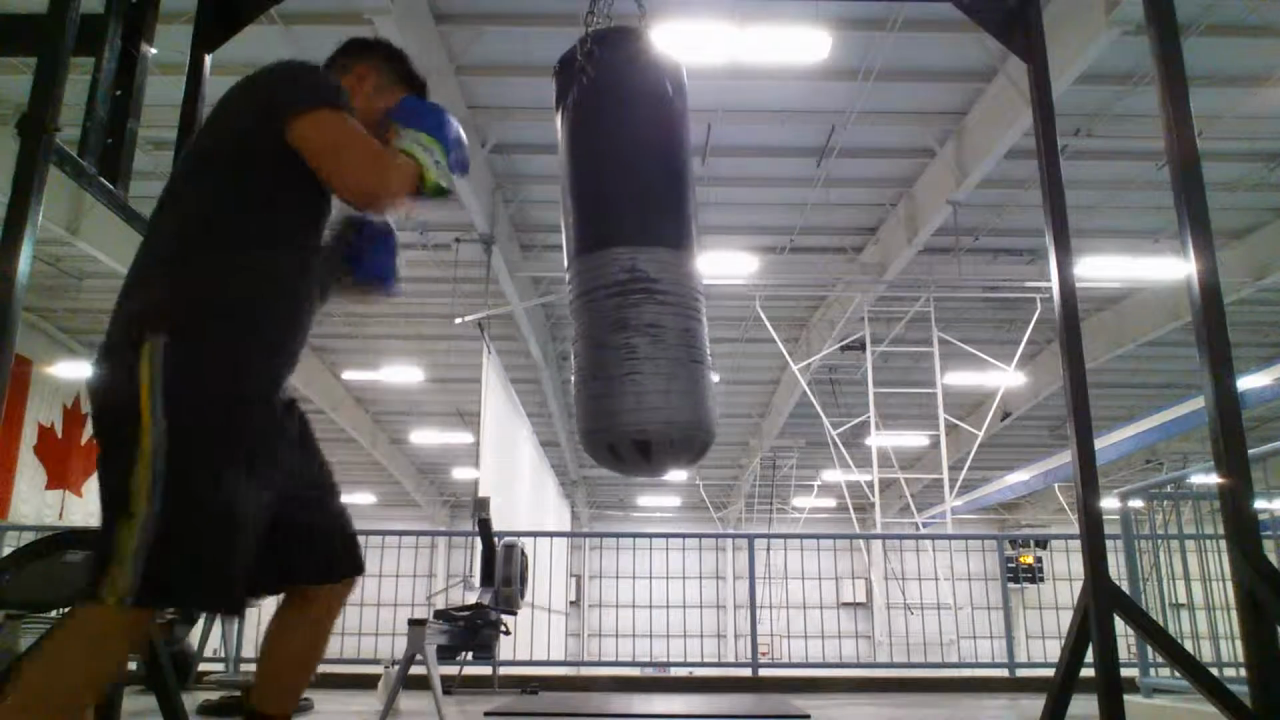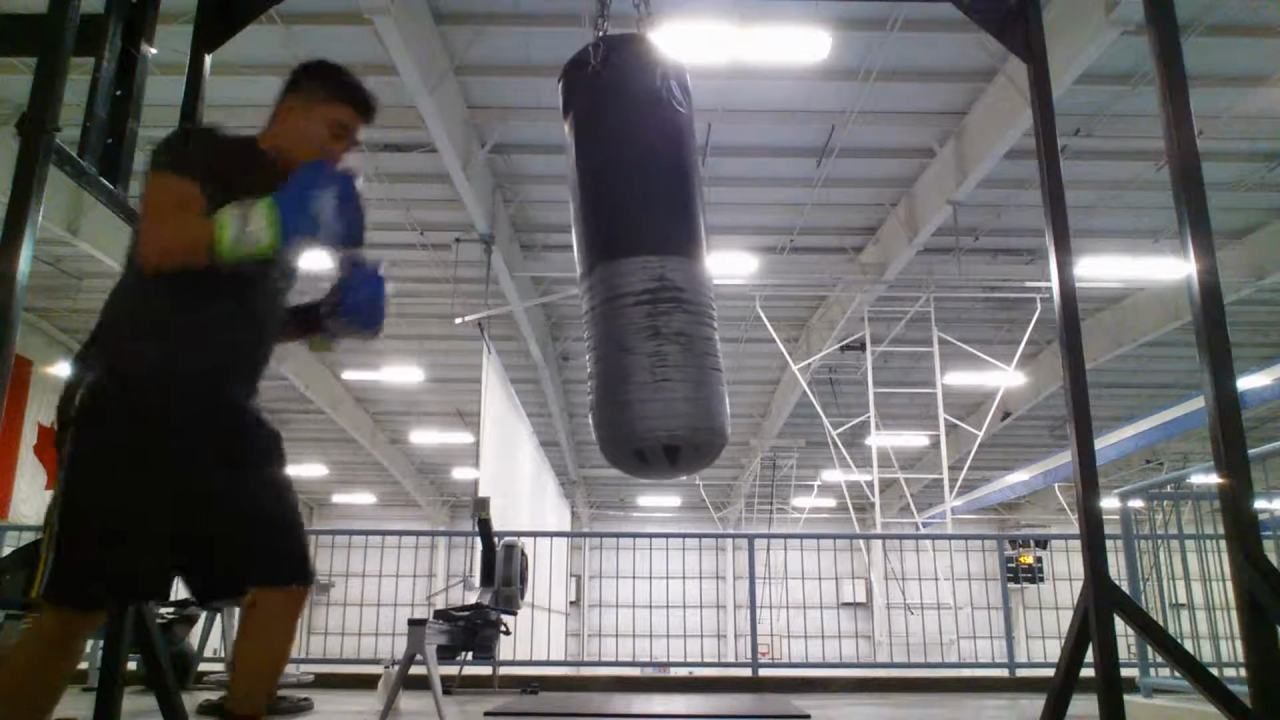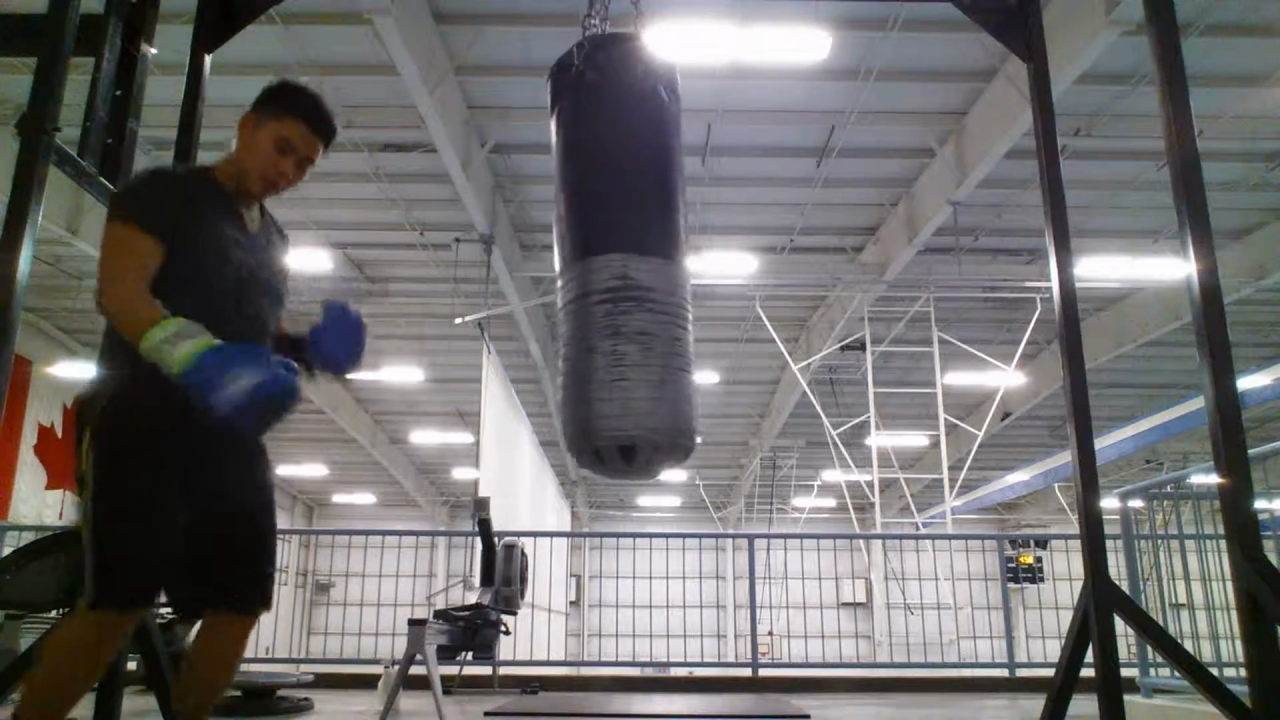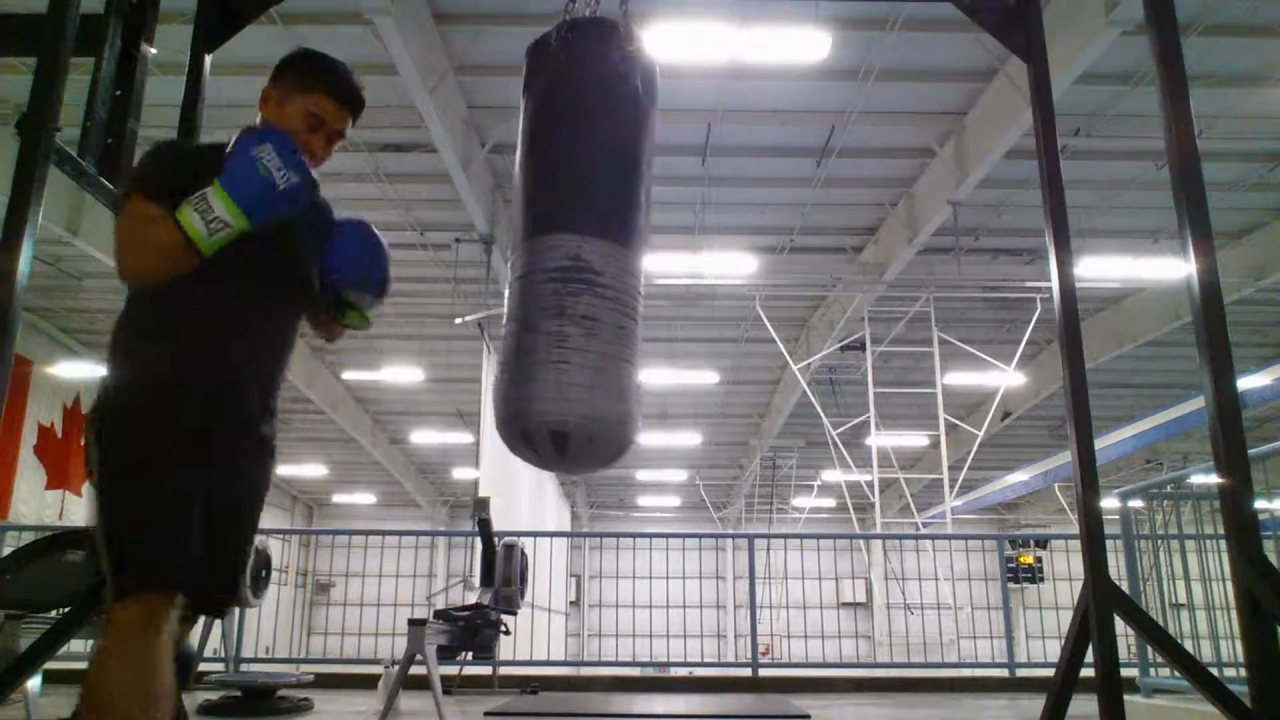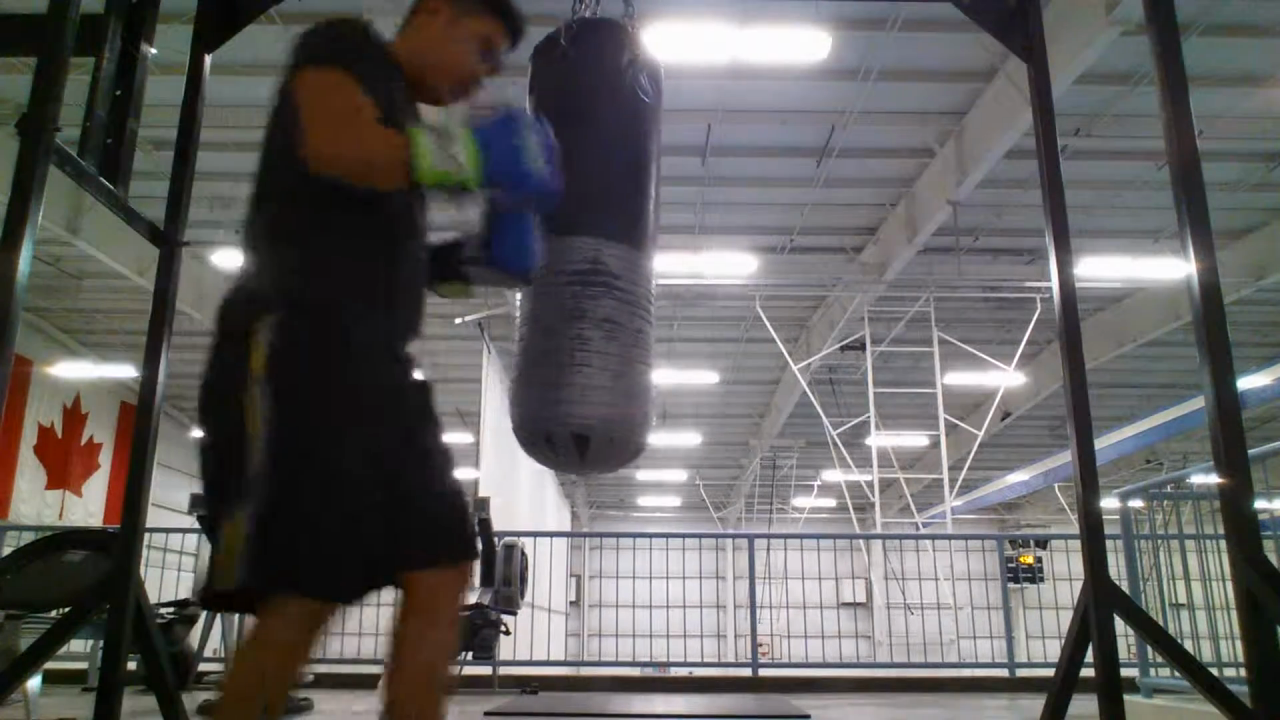
dt=0.5s
person 1, frame 1
left shoulder: (287, 165)
right shoulder: (292, 85)
right elbow: (369, 185)
right wrist: (429, 153)
left hip: (247, 397)
right hip: (182, 369)
left knee: (327, 576)
right knee: (137, 599)
person 1, frame 2
left shoulder: (281, 209)
right shoulder: (201, 151)
right elbow: (160, 245)
left wrist: (328, 315)
right wrist: (279, 221)
left hip: (221, 420)
right hip: (128, 402)
left knee: (283, 586)
right knee: (74, 606)
person 1, frame 3
left shoulder: (271, 241)
right shoulder: (165, 191)
right elbow: (119, 292)
left wrist: (308, 345)
right wrist: (203, 365)
left hip: (230, 438)
right hip: (138, 425)
left knee: (237, 606)
right knee: (116, 603)
person 1, frame 4
left shoulder: (312, 215)
right shoulder: (179, 165)
left elbow: (330, 324)
right elbow: (135, 261)
left wrist: (356, 289)
right wrist: (236, 205)
left hip: (240, 429)
right hip: (149, 407)
left knee: (176, 609)
right knee: (149, 599)
person 1, frame 5
left shoulder: (395, 116)
right elbow: (338, 145)
right wrist: (478, 159)
left hip: (366, 365)
right hip: (293, 347)
left knee: (442, 573)
right knee: (303, 597)
